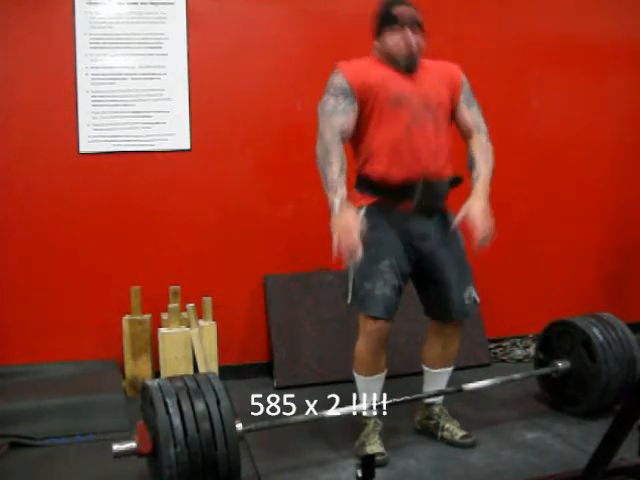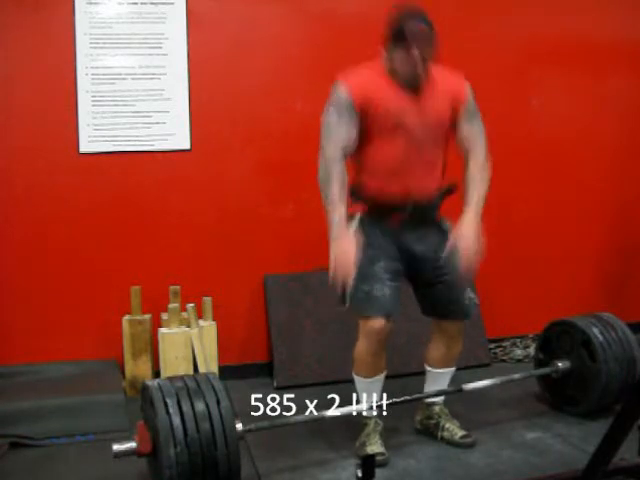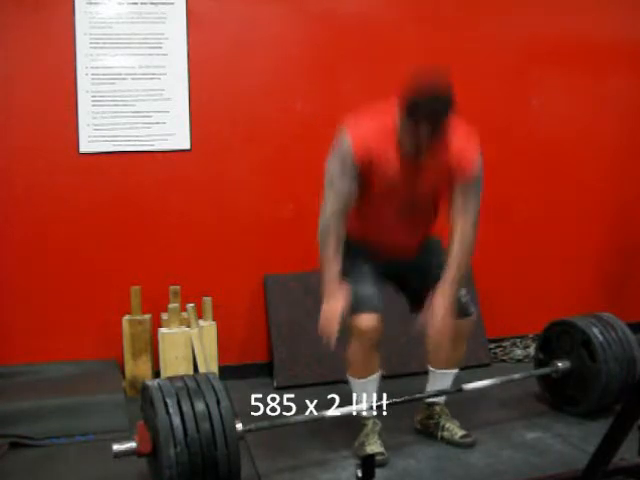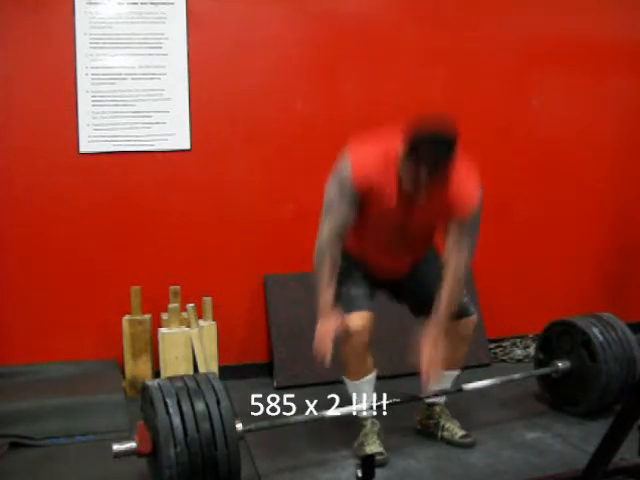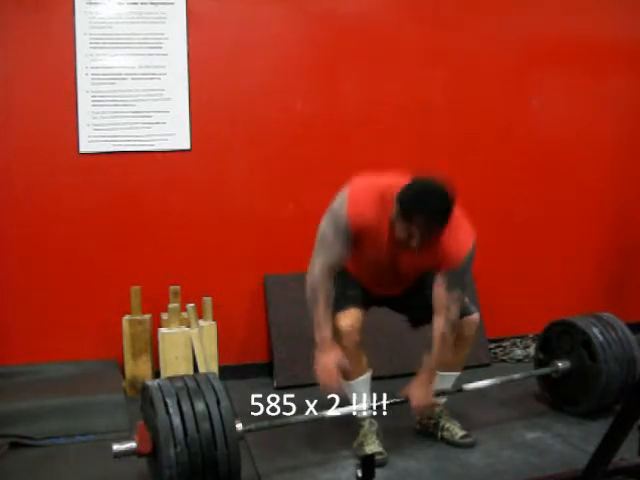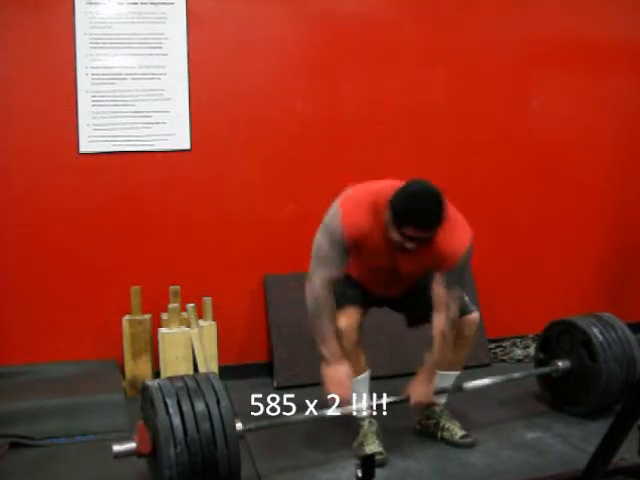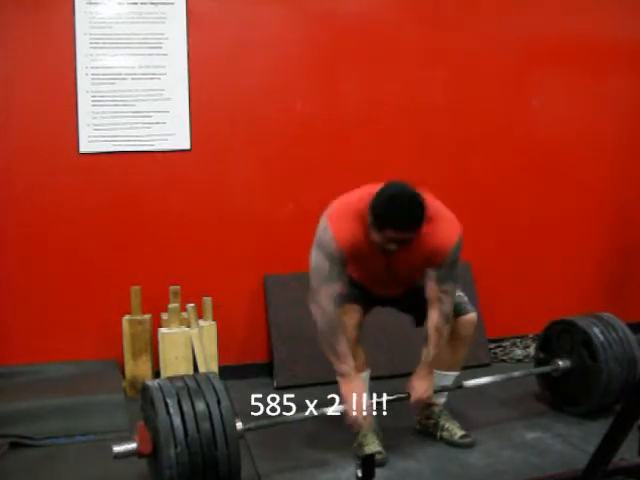
dt=0.1s
person 1, frame 1
left shoulder: (449, 75)
right shoulder: (352, 76)
left elbow: (478, 133)
right elbow: (330, 140)
left wrist: (480, 196)
right wrist: (339, 207)
left hip: (436, 214)
right hip: (380, 213)
left knee: (451, 317)
right knee: (376, 322)
left ankle: (432, 410)
right ankle: (369, 422)
person 1, frame 2
left shoulder: (456, 88)
right shoulder: (355, 87)
left elbow: (477, 153)
right elbow: (333, 158)
left wrist: (471, 218)
right wrist: (339, 230)
left hip: (425, 223)
right hip: (371, 222)
left knee: (457, 316)
right knee: (375, 323)
left ankle: (431, 410)
right ankle: (369, 421)
person 1, frame 3
left shoulder: (464, 150)
right shoulder: (360, 139)
left elbow: (464, 225)
right elbow: (333, 214)
left wrist: (445, 295)
right wrist: (333, 290)
left hip: (418, 249)
right hip: (361, 247)
left knee: (461, 317)
right knee: (366, 322)
left ankle: (433, 410)
right ankle: (368, 423)
person 1, frame 4
left shoulder: (464, 187)
right shoulder: (362, 163)
left elbow: (457, 265)
right elbow: (329, 236)
left wrist: (436, 334)
right wrist: (326, 312)
left hip: (413, 259)
right hip: (357, 259)
left knee: (465, 319)
right knee: (357, 325)
left ankle: (433, 412)
right ankle: (367, 422)
person 1, frame 5
left shoulder: (458, 238)
right shoulder: (358, 201)
left elbow: (445, 312)
right elbow: (320, 270)
left wrist: (426, 379)
right wrist: (324, 346)
left hip: (411, 282)
right hip: (355, 275)
left knee: (468, 321)
right knee: (348, 324)
left ankle: (434, 411)
right ankle: (366, 423)
person 1, frame 6
left shoulder: (456, 237)
right shoulder: (350, 213)
left elbow: (446, 310)
right elbow: (317, 285)
left wrist: (427, 376)
right wrist: (331, 359)
left hip: (414, 281)
right hip: (356, 277)
left knee: (467, 320)
right knee: (344, 325)
left ankle: (433, 411)
right ankle: (366, 422)
person 1, frame 7
left shoulder: (445, 232)
right shoulder: (338, 225)
left elbow: (440, 305)
right elbow: (324, 305)
left wrist: (426, 372)
right wrist: (347, 377)
left hip: (413, 280)
right hip: (357, 278)
left knee: (465, 320)
right knee: (345, 323)
left ankle: (432, 410)
right ankle: (366, 423)
